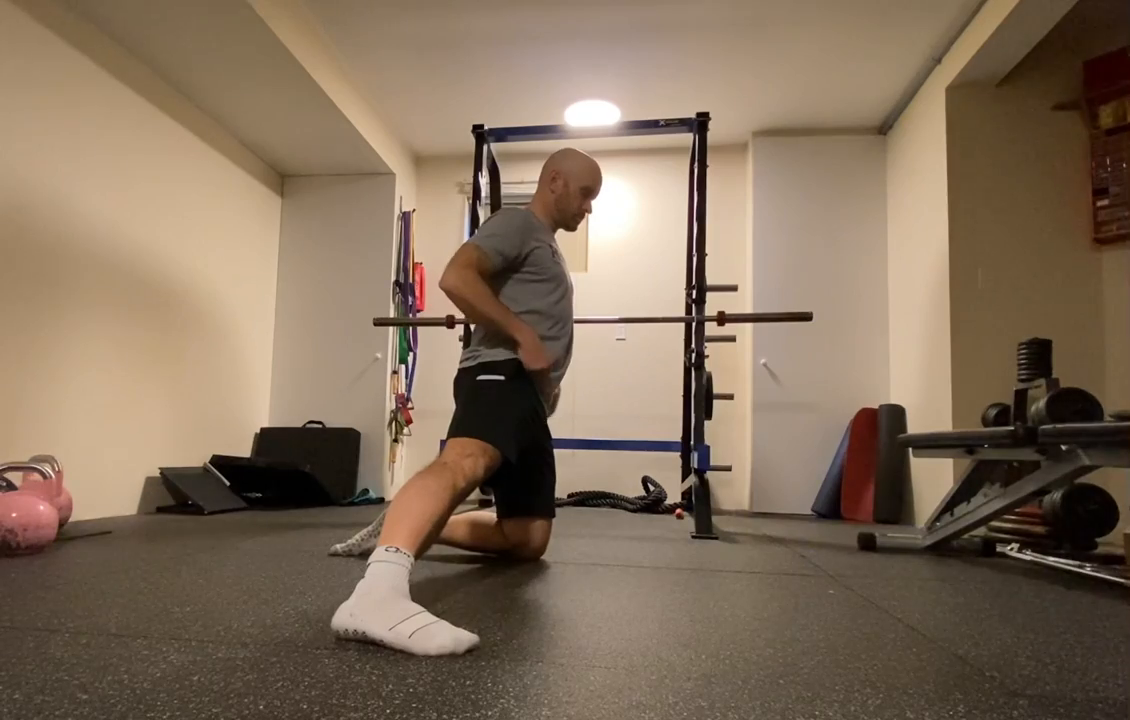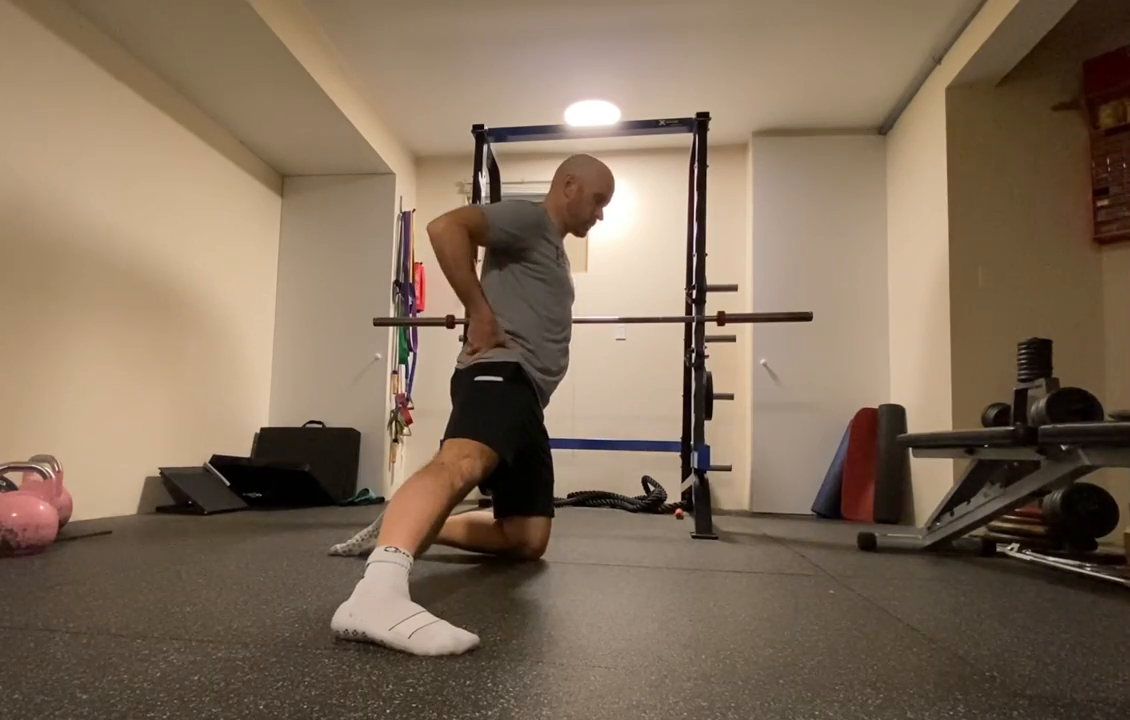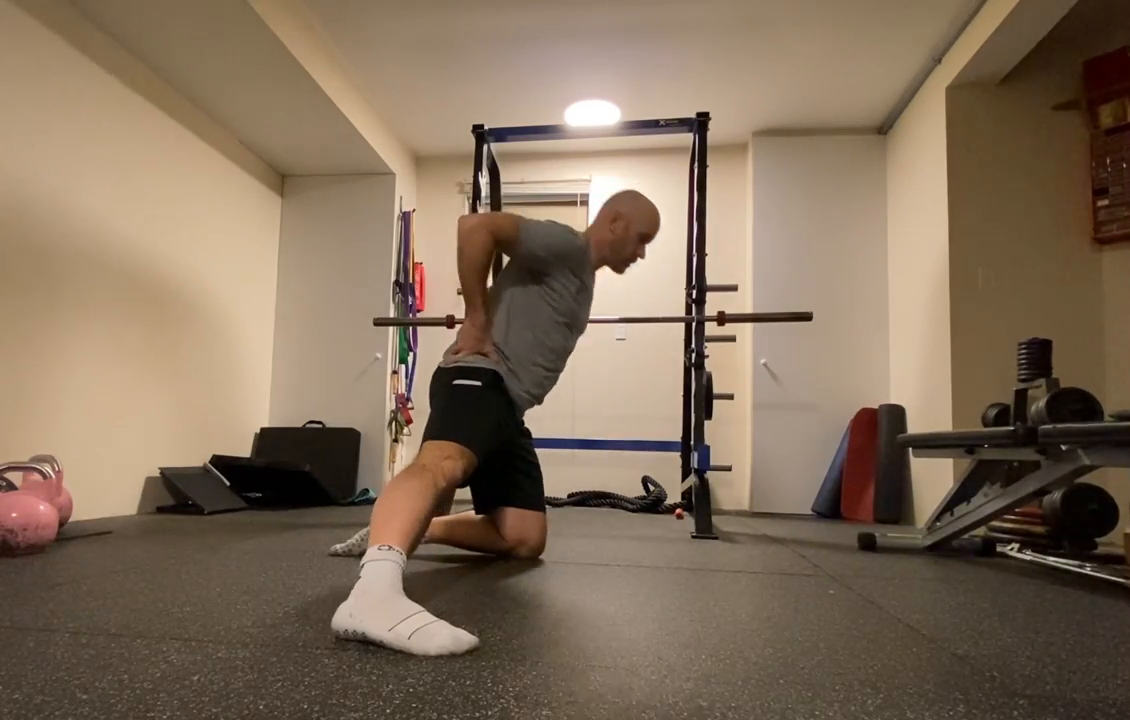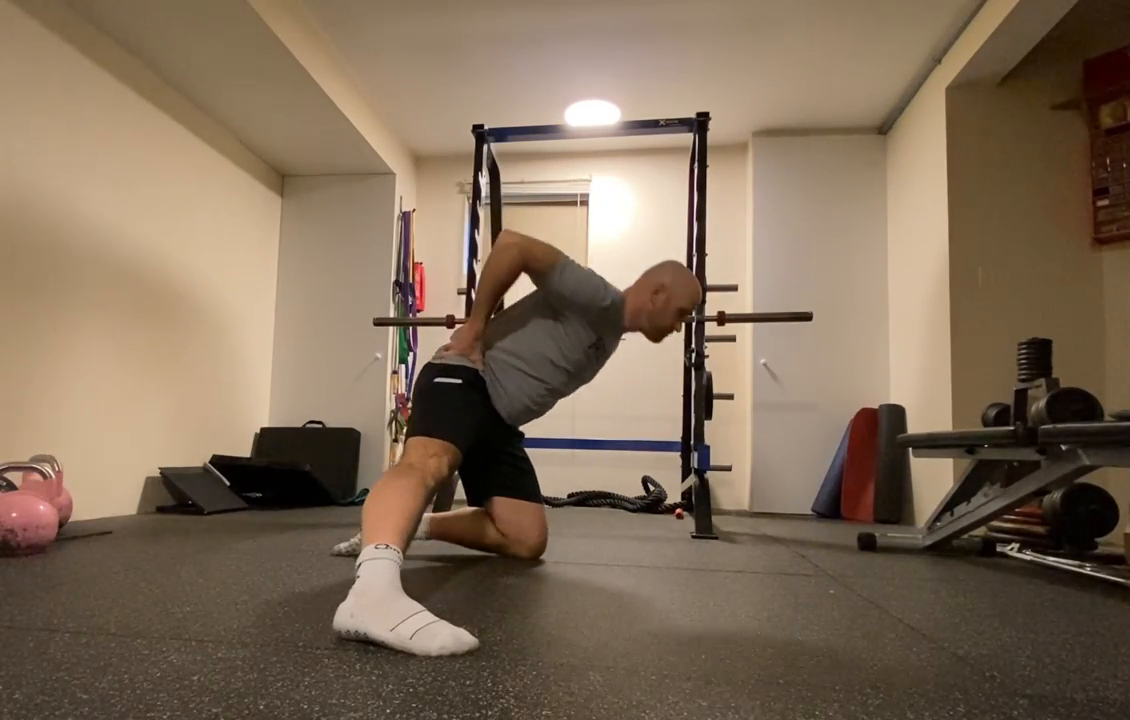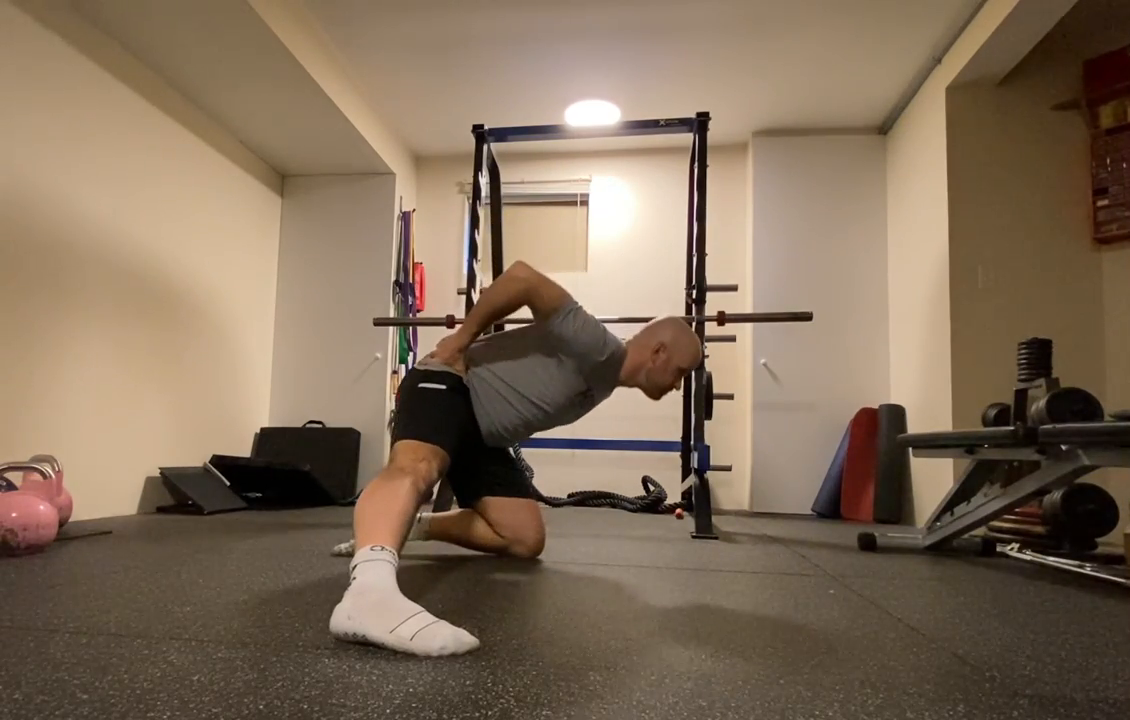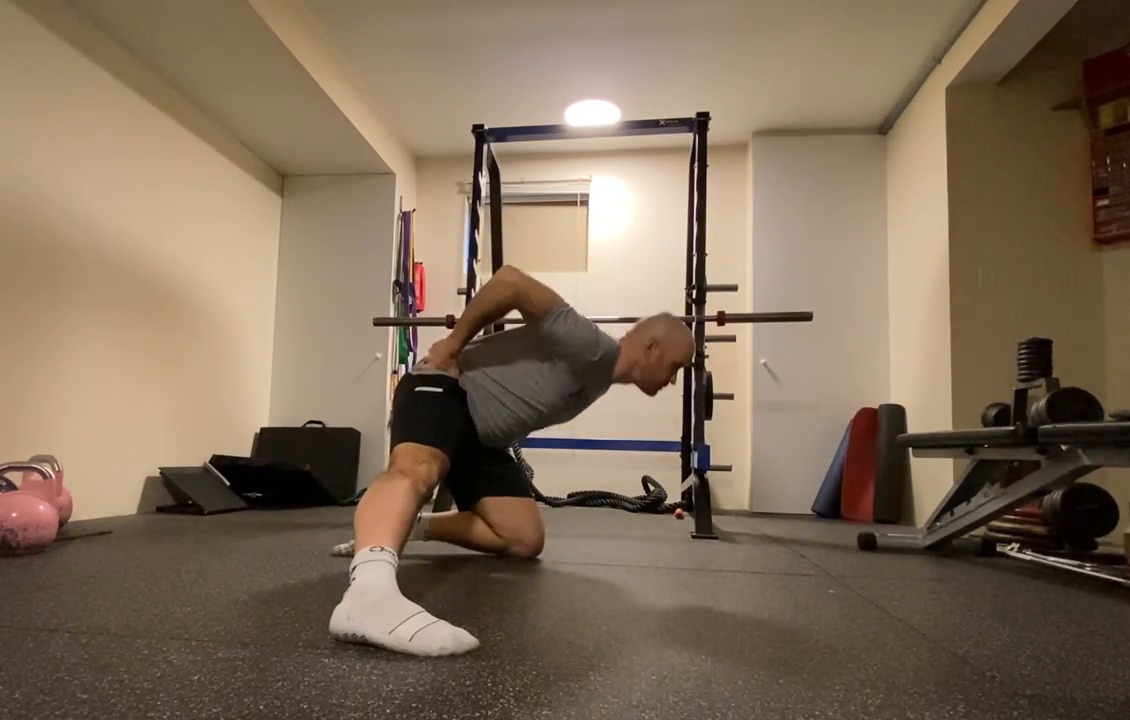
dt=0.5s
person 1, frame 1
left shoulder: (546, 244)
right shoulder: (519, 224)
right elbow: (457, 275)
left wrist: (548, 385)
right wrist: (521, 333)
left hip: (528, 395)
right hip: (501, 377)
left knee: (528, 540)
right knee: (464, 464)
left ankle: (411, 530)
right ankle: (378, 590)
person 1, frame 2
left shoulder: (552, 248)
right shoulder: (529, 219)
right elbow: (445, 227)
right wrist: (480, 312)
left hip: (527, 397)
right hip: (501, 375)
left knee: (527, 541)
right knee: (461, 464)
left ankle: (405, 530)
right ankle: (378, 589)
person 1, frame 3
left shoulder: (583, 274)
right shoulder: (565, 246)
right elbow: (475, 226)
right wrist: (476, 320)
left hip: (508, 407)
right hip: (478, 378)
left knee: (525, 540)
right knee: (441, 465)
left ankle: (408, 528)
right ankle: (373, 590)
person 1, frame 4
left shoulder: (611, 331)
right shoulder: (597, 297)
right elbow: (511, 244)
right wrist: (475, 327)
left hip: (499, 416)
right hip: (466, 380)
left knee: (526, 540)
right knee: (426, 462)
left ankle: (408, 526)
right ankle: (373, 587)
person 1, frame 5
left shoulder: (605, 380)
right shoulder: (597, 350)
right elbow: (523, 276)
right wrist: (462, 339)
left hip: (482, 432)
right hip: (447, 387)
left knee: (525, 539)
right knee: (414, 468)
left ankle: (410, 526)
right ankle: (369, 588)
person 1, frame 6
left shoulder: (600, 377)
right shoulder: (591, 349)
right elbow: (510, 280)
right wrist: (454, 343)
left hip: (480, 433)
right hip: (443, 392)
left knee: (524, 539)
right knee: (415, 470)
left ankle: (409, 526)
right ankle: (369, 590)
